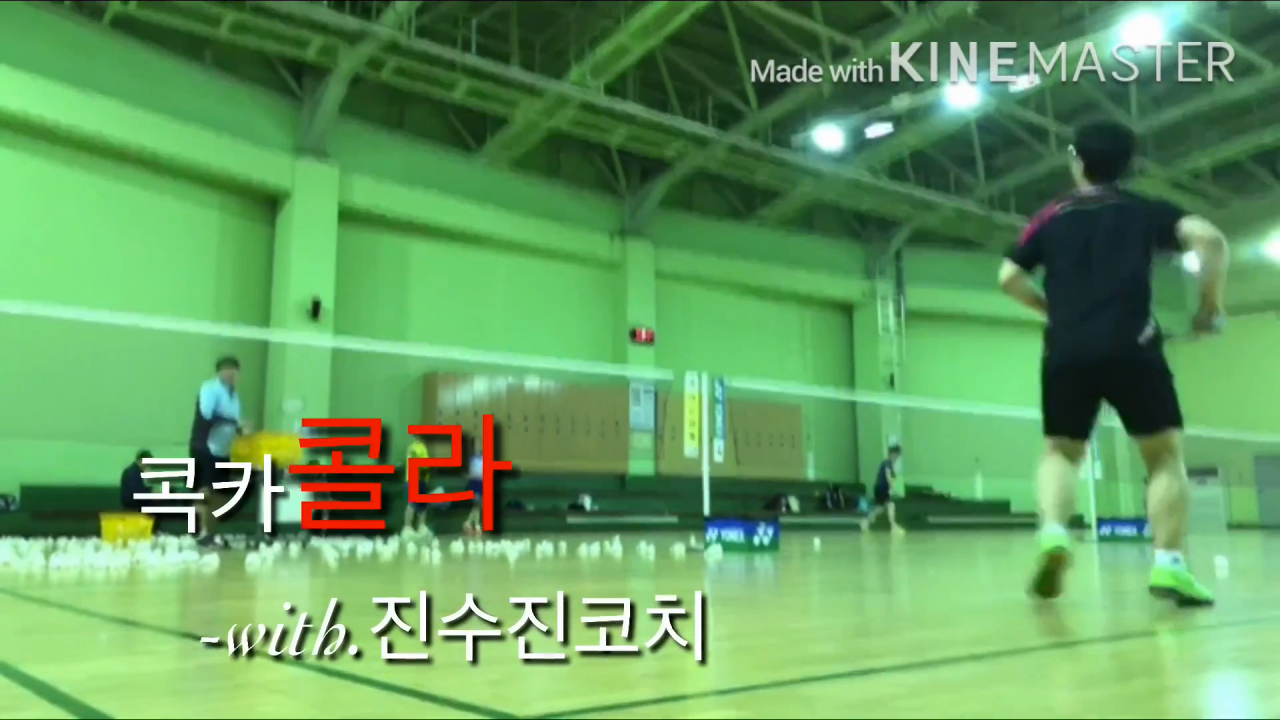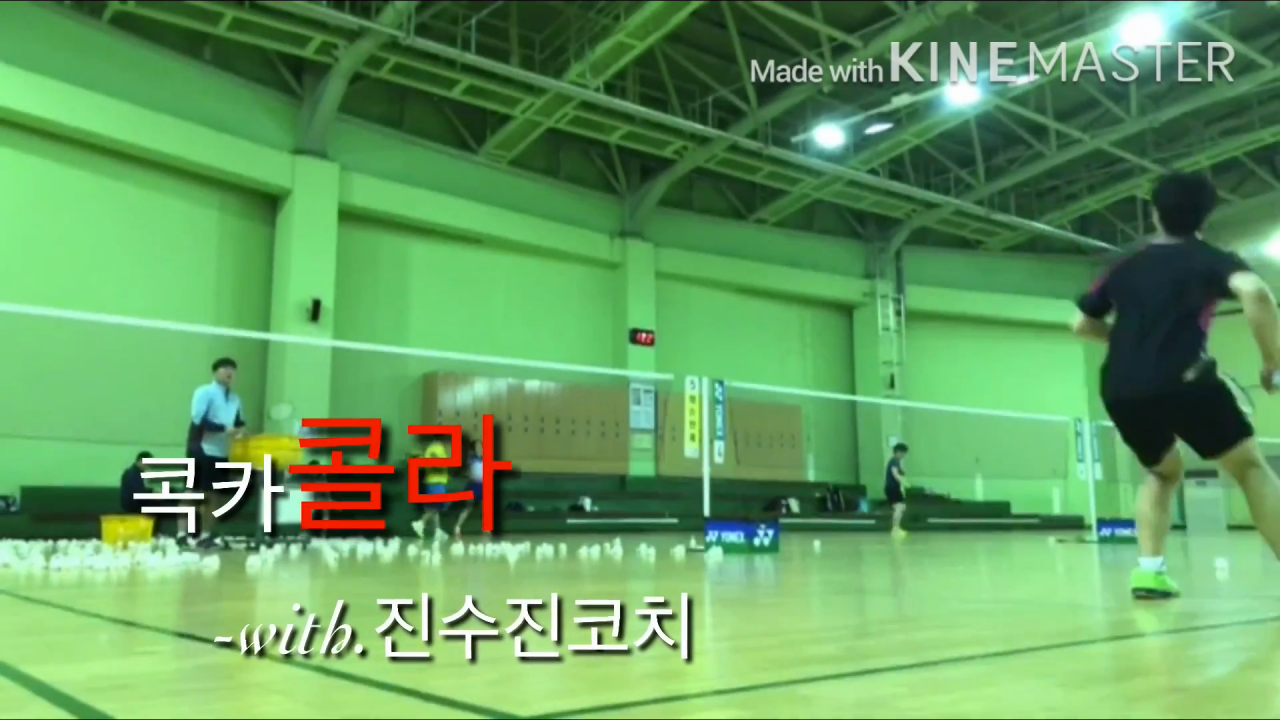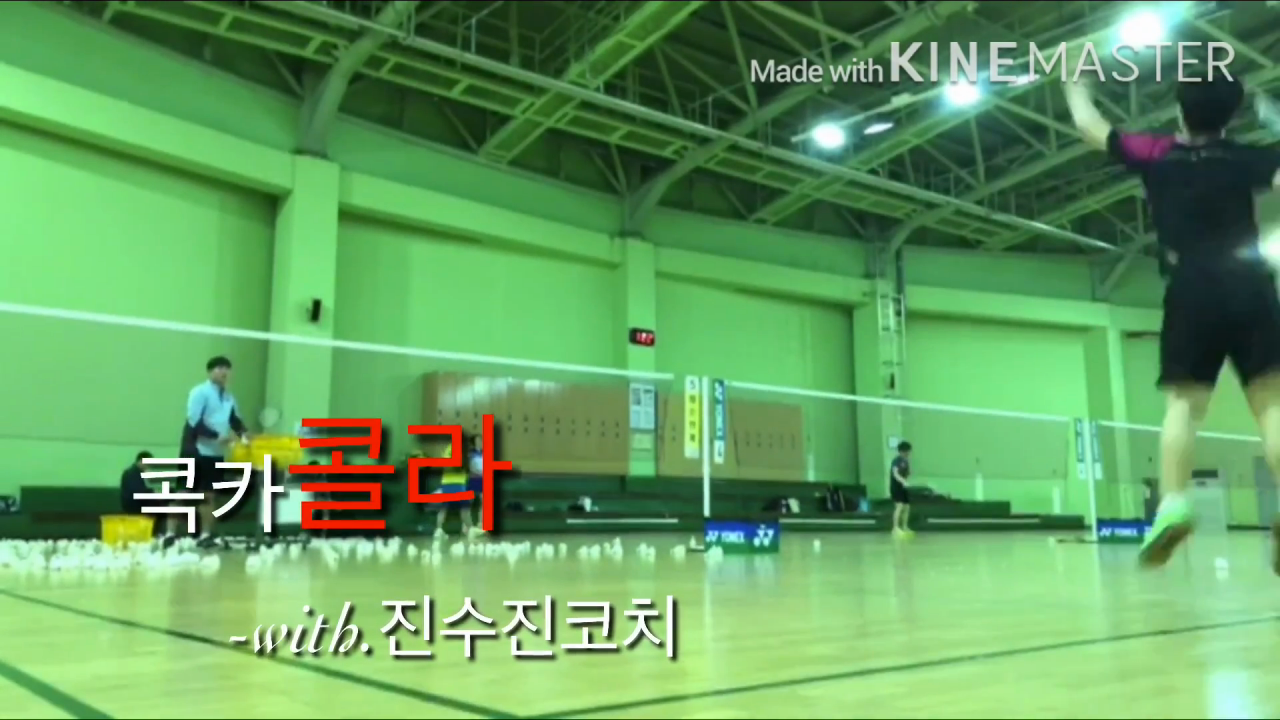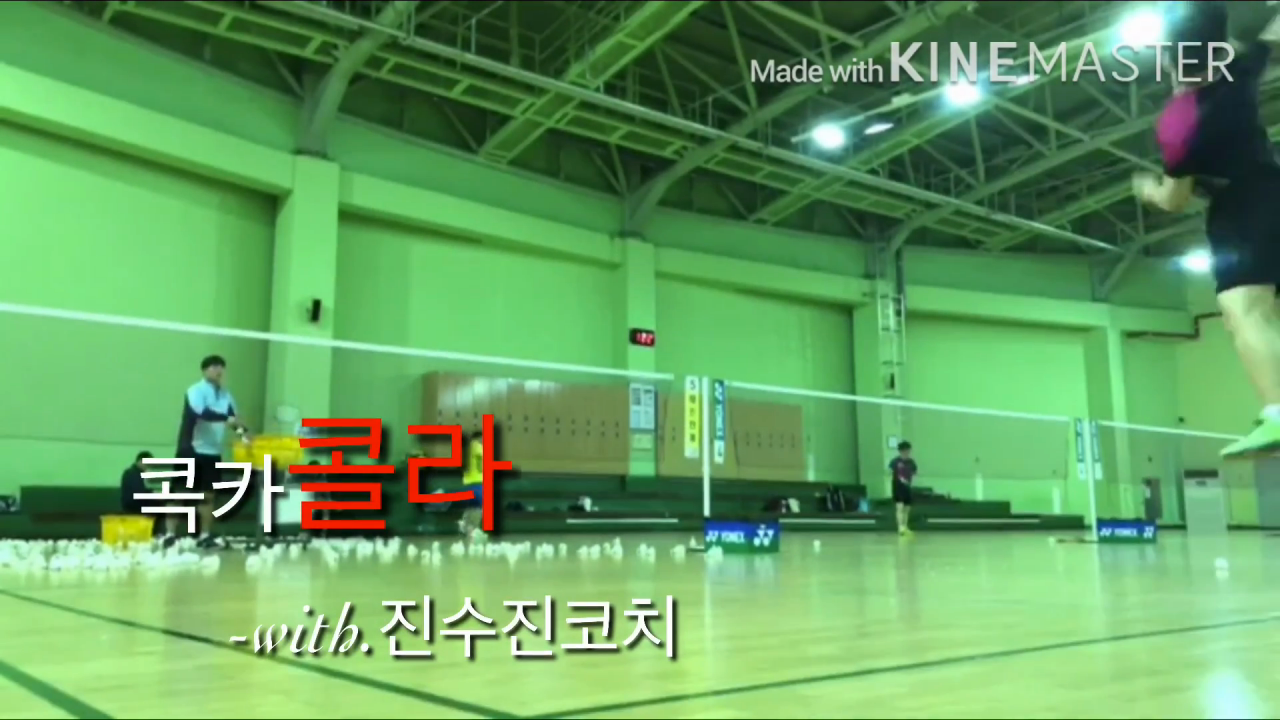
dt=0.3s
person 1, frame 1
left shoulder: (1051, 220)
right shoulder: (1146, 211)
left elbow: (1009, 278)
right elbow: (1209, 238)
right wrist: (1210, 304)
left hip: (1066, 352)
right hip: (1130, 347)
left knee: (1059, 453)
right knee: (1164, 455)
left ankle: (1052, 534)
right ankle: (1169, 564)
person 1, frame 2
left shoulder: (1127, 266)
right shoulder: (1211, 260)
left elbow: (1082, 323)
left hip: (1122, 390)
right hip: (1182, 382)
left knee: (1164, 473)
left ankle: (1149, 570)
person 1, frame 3
left shoulder: (1157, 158)
left elbow: (1090, 128)
left wrist: (1075, 91)
left hip: (1193, 294)
left knee: (1183, 407)
left ankle: (1173, 506)
person 1, frame 4
left shoulder: (1174, 118)
right shoulder: (1238, 70)
left elbow: (1174, 201)
left wrist: (1145, 190)
left hip: (1238, 215)
left knee: (1241, 309)
person 2, frame 1
left shoulder: (233, 395)
right shoulder: (209, 389)
right elbow: (209, 414)
left wrist: (241, 428)
right wrist: (235, 421)
left hip: (222, 451)
right hip: (205, 447)
left knee: (214, 493)
right knee: (204, 491)
left ankle: (209, 533)
right ankle: (203, 533)
person 2, frame 2
left shoulder: (234, 398)
right shoulder: (204, 392)
left elbow: (238, 422)
right elbow: (198, 419)
left wrist: (240, 430)
right wrist: (224, 429)
left hip: (221, 453)
right hip: (201, 450)
left knee: (211, 495)
right knee: (194, 491)
left ankle: (206, 535)
person 2, frame 3
left shoulder: (228, 397)
right shoulder: (199, 392)
left elbow: (234, 419)
right elbow: (193, 421)
left wrist: (242, 433)
right wrist: (216, 436)
left hip: (215, 453)
right hip: (195, 450)
left knee: (208, 495)
left ankle: (205, 536)
person 2, frame 4
left shoulder: (225, 395)
right shoulder: (196, 391)
left elbow: (233, 416)
right elbow: (201, 412)
left wrist: (243, 432)
right wrist: (226, 419)
left hip: (213, 452)
right hip: (191, 450)
left knee: (208, 495)
left ankle: (205, 536)
right ankle: (171, 535)
